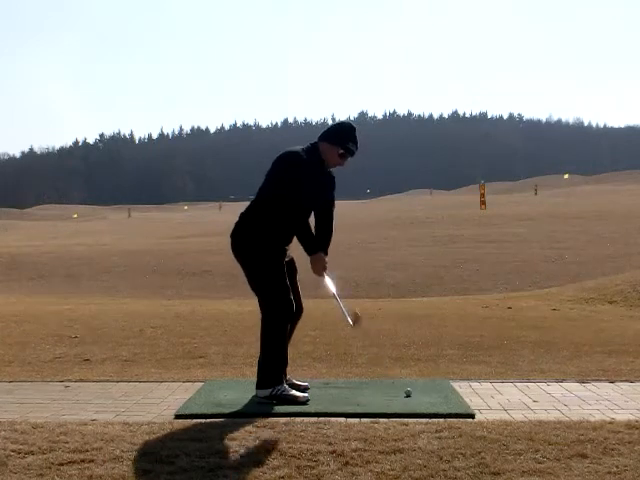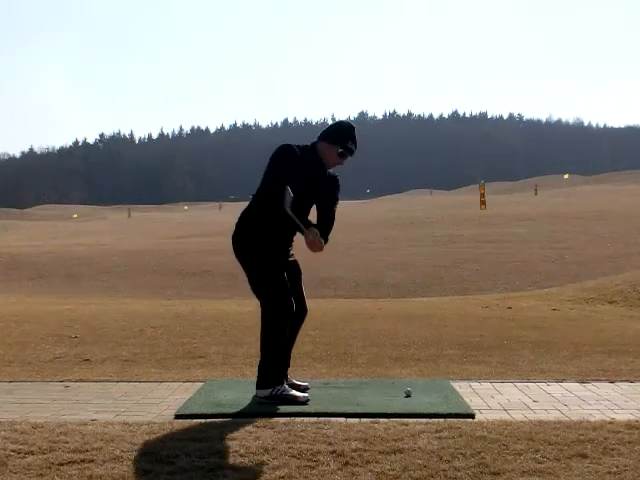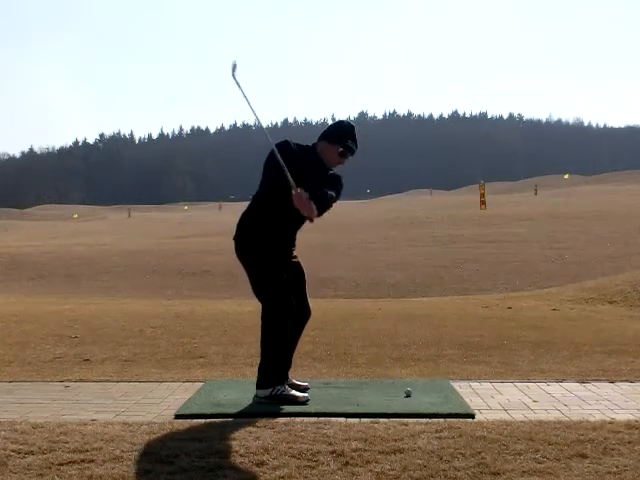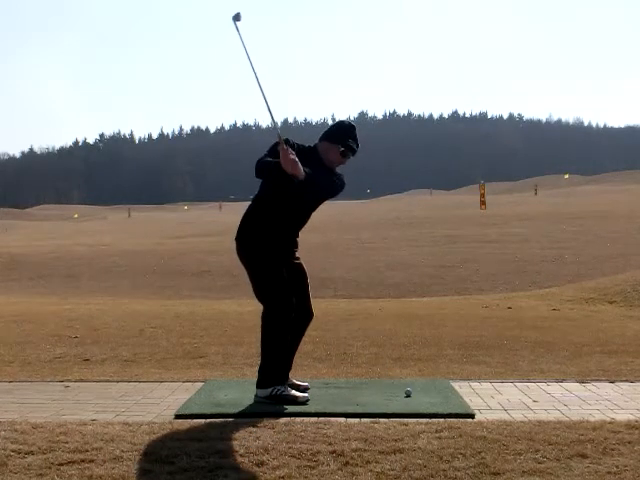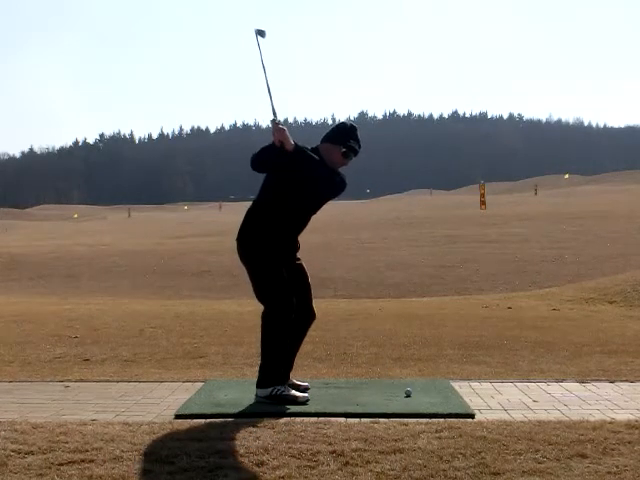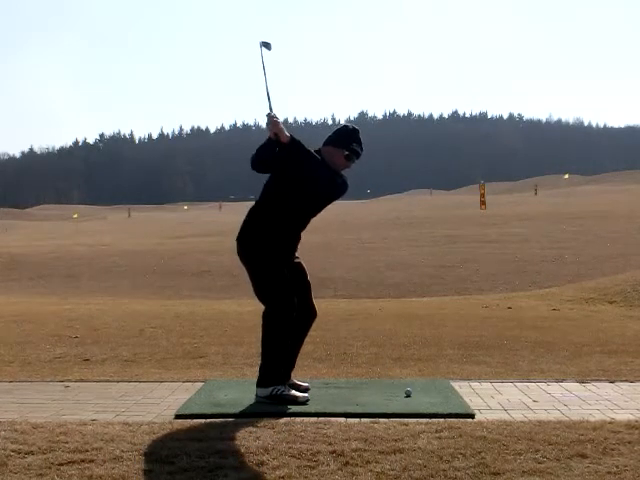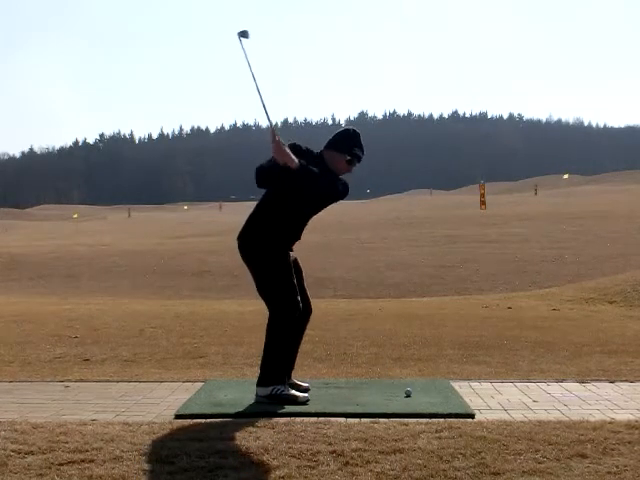
dt=0.3s
person 1, frame 1
left shoulder: (325, 178)
right shoulder: (293, 160)
left elbow: (325, 218)
right elbow: (291, 210)
left wrist: (321, 252)
right wrist: (313, 251)
left hip: (275, 244)
right hip: (252, 240)
left knee: (293, 308)
right knee: (279, 307)
left ankle: (278, 375)
right ankle: (268, 384)
person 1, frame 2
left shoulder: (329, 180)
right shoulder: (289, 155)
left elbow: (327, 211)
right elbow: (279, 198)
left wrist: (320, 236)
right wrist: (307, 229)
left hip: (279, 244)
right hip: (253, 240)
left knee: (296, 309)
right knee: (279, 307)
left ankle: (279, 375)
right ankle: (268, 384)
person 1, frame 3
left shoulder: (332, 179)
right shoulder: (288, 151)
left elbow: (327, 199)
right elbow: (270, 181)
left wrist: (312, 206)
right wrist: (293, 196)
left hip: (283, 244)
right hip: (255, 239)
left knee: (299, 310)
right knee: (278, 306)
left ankle: (280, 374)
right ankle: (268, 384)
person 1, frame 4
left shoulder: (334, 179)
right shoulder: (288, 148)
left elbow: (322, 187)
right elbow: (261, 169)
left wrist: (301, 173)
right wrist: (282, 165)
left hip: (285, 245)
right hip: (256, 240)
left knee: (302, 311)
right knee: (279, 306)
left ankle: (280, 375)
right ankle: (268, 384)
person 1, frame 5
left shoulder: (336, 181)
right shoulder: (286, 155)
left elbow: (316, 173)
right elbow: (257, 163)
left wrist: (291, 147)
right wrist: (278, 145)
left hip: (286, 246)
right hip: (257, 241)
left knee: (304, 312)
right knee: (280, 307)
left ankle: (281, 375)
right ankle: (268, 384)
person 1, frame 6
left shoulder: (337, 184)
right shoulder: (291, 156)
left elbow: (316, 171)
right elbow: (258, 163)
left wrist: (287, 139)
right wrist: (274, 139)
left hip: (284, 248)
right hip: (257, 242)
left knee: (305, 312)
right knee: (282, 307)
left ankle: (282, 375)
right ankle: (269, 384)
person 1, frame 7
left shoulder: (338, 186)
right shoulder: (298, 153)
left elbow: (320, 185)
right elbow: (262, 178)
left wrist: (295, 165)
right wrist: (279, 160)
left hip: (281, 246)
right hip: (259, 242)
left knee: (301, 310)
right knee: (286, 309)
left ankle: (282, 376)
right ankle: (269, 384)
